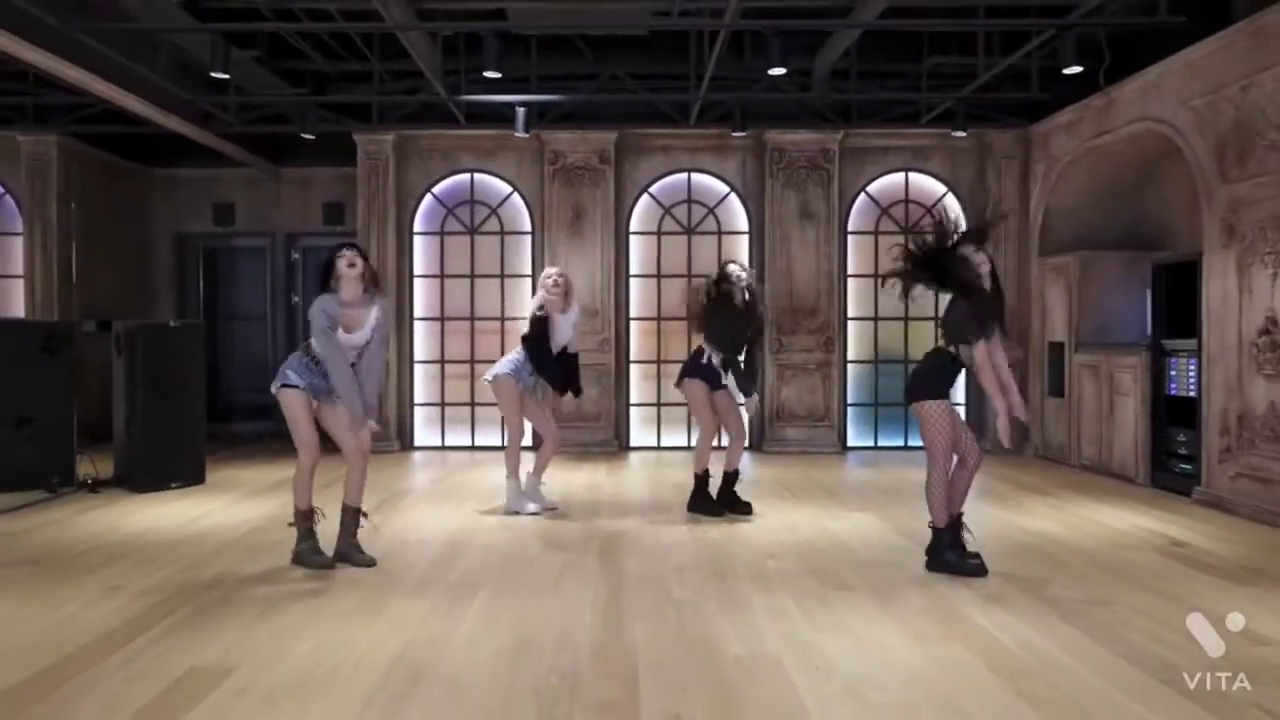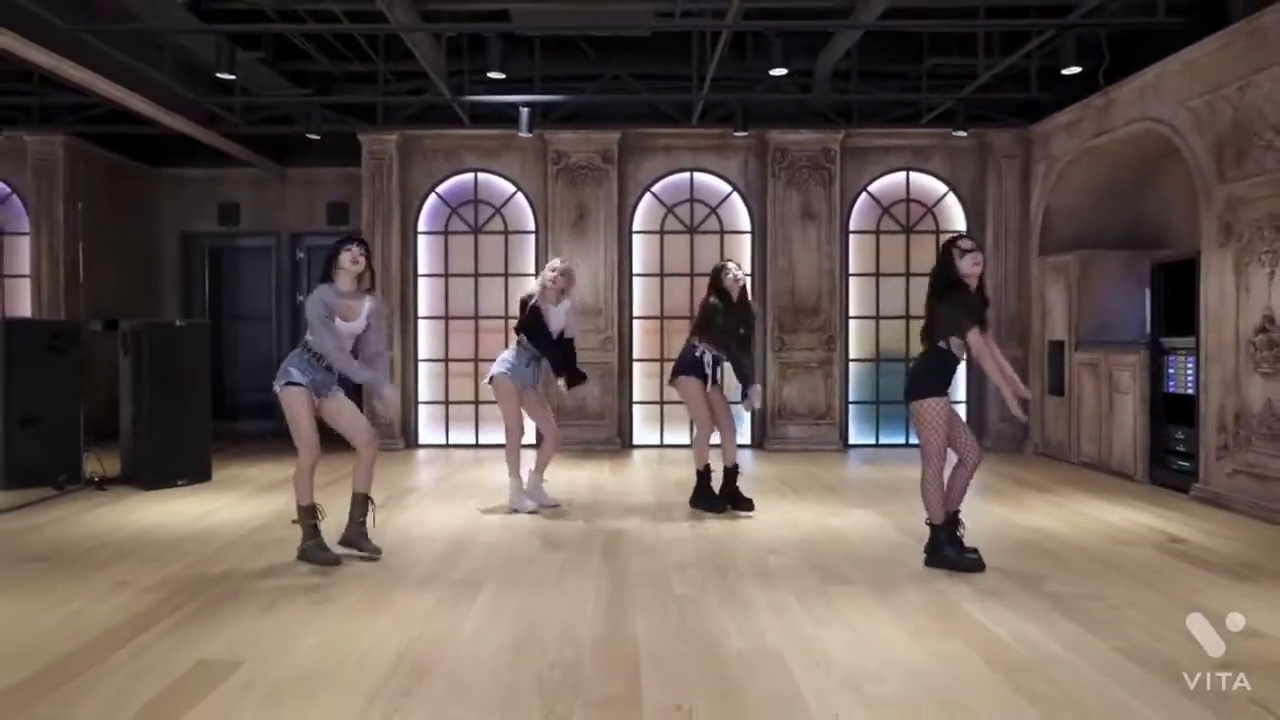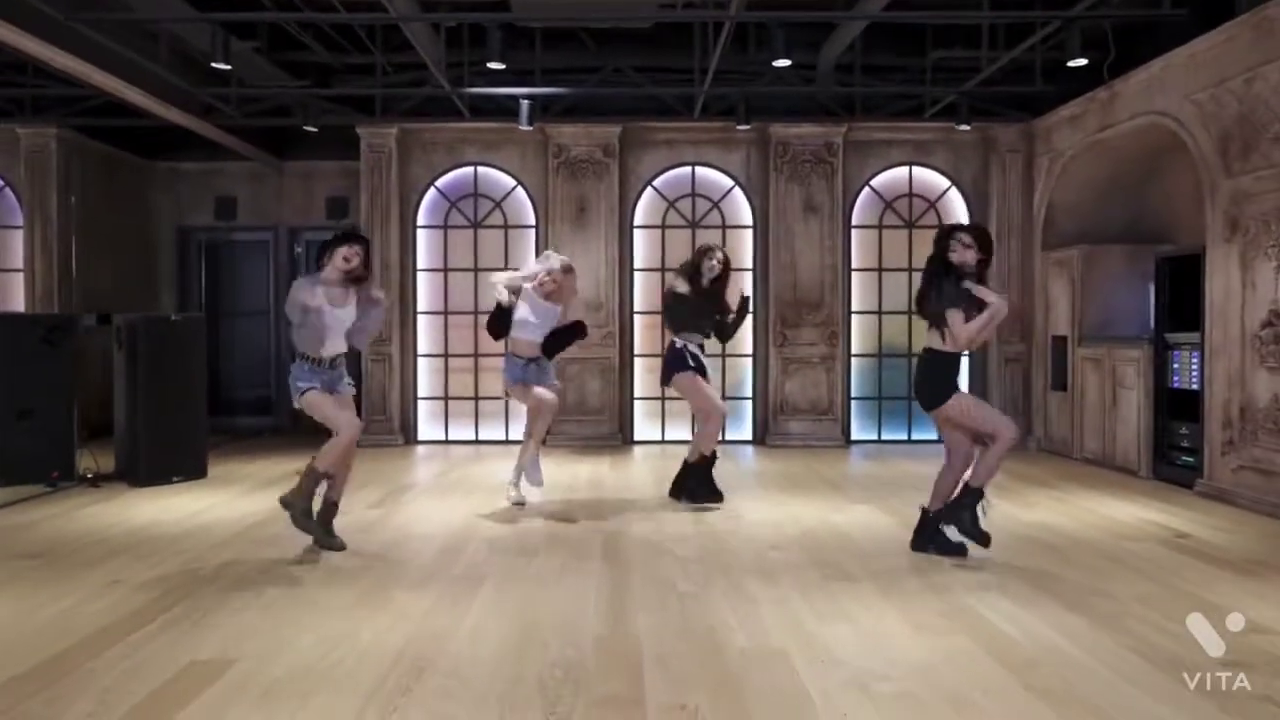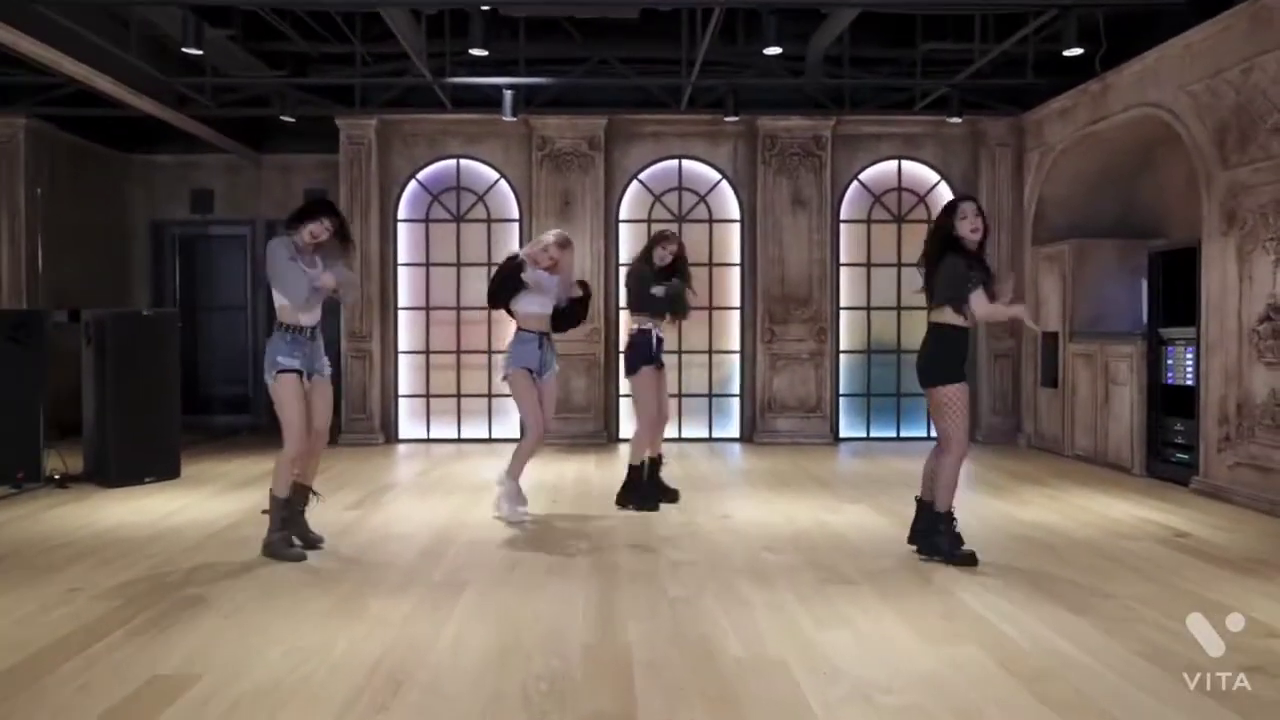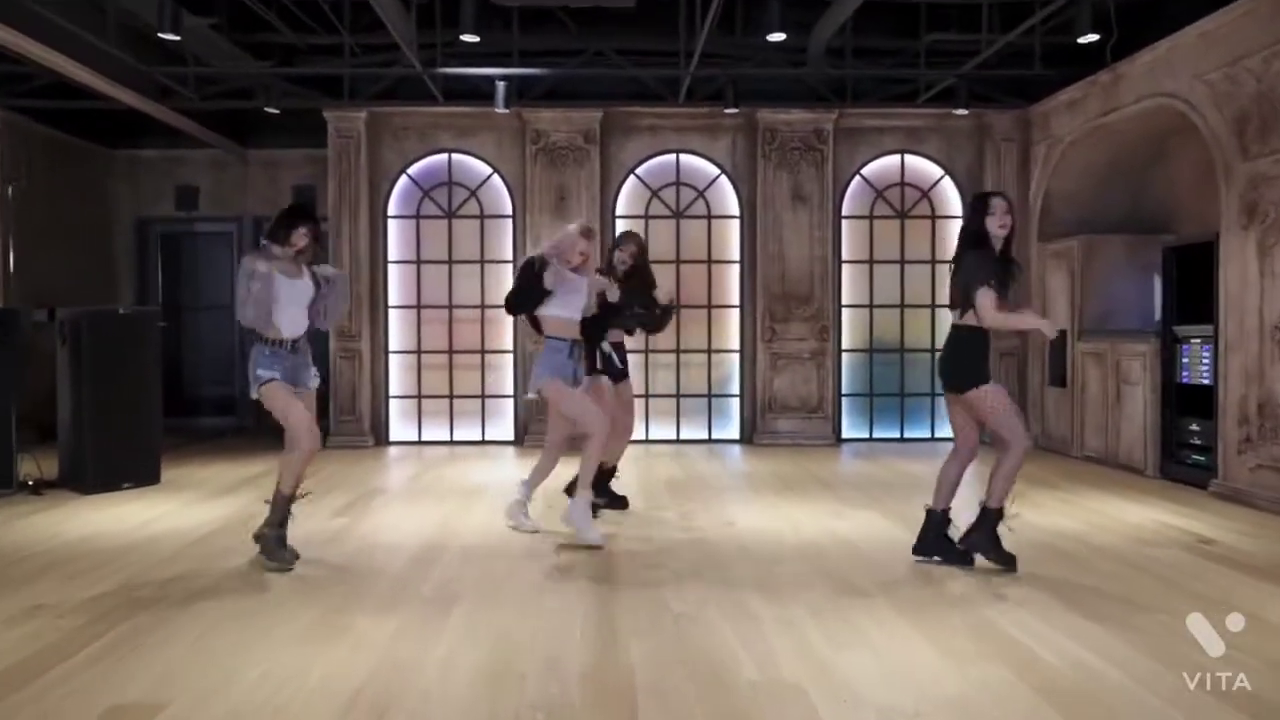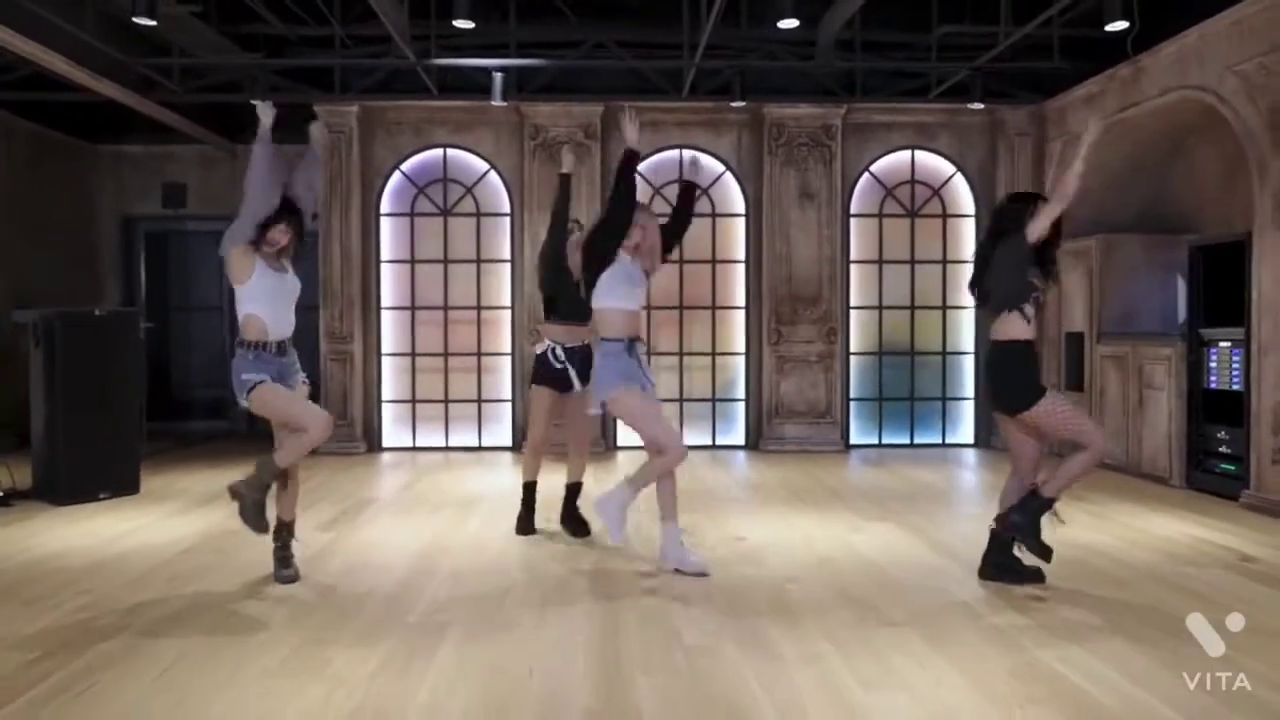
dt=0.3s
person 1, frame 1
left shoulder: (988, 300)
right shoulder: (967, 304)
left elbow: (997, 350)
right elbow: (980, 360)
left wrist: (1014, 394)
right wrist: (1001, 410)
left hip: (936, 386)
right hip: (928, 387)
left knee: (971, 454)
right knee: (942, 460)
person 1, frame 2
left shoulder: (972, 300)
right shoulder: (958, 299)
left elbow: (990, 346)
right elbow: (981, 352)
left wrist: (1016, 382)
right wrist: (1007, 393)
left hip: (933, 385)
right hip: (928, 383)
left knee: (971, 453)
right knee: (935, 460)
person 1, frame 3
left shoulder: (970, 288)
right shoulder: (950, 285)
left elbow: (973, 341)
right elbow: (960, 337)
left wrist: (995, 310)
right wrist: (995, 310)
left hip: (939, 380)
right hip: (937, 380)
left knee: (961, 454)
right knee: (1006, 432)
right ankle: (965, 503)
person 1, frame 4
left shoulder: (967, 262)
right shoulder: (958, 262)
left elbow: (971, 312)
right elbow: (984, 313)
left wrist: (1002, 303)
right wrist: (1018, 311)
left hip: (940, 358)
right hip: (943, 359)
left knee: (947, 443)
right knee: (957, 446)
left ankle: (925, 524)
right ankle: (940, 532)
person 1, frame 5
left shoulder: (987, 259)
right shoulder: (981, 259)
right elbow: (991, 315)
left wrist: (1027, 318)
right wrist: (1036, 322)
left hip: (959, 358)
right hip: (968, 359)
left knee: (965, 447)
right knee: (1017, 441)
left ankle: (932, 534)
right ankle: (984, 528)
person 1, frame 6
left shoulder: (1008, 259)
right shoulder: (1013, 248)
right elbow: (1059, 202)
right wrist: (1083, 149)
left hip: (1003, 366)
right hip: (1014, 368)
left knee: (1028, 461)
right knee: (1094, 442)
left ankle: (998, 555)
right ankle: (1028, 513)
person 2, frame 1
left shoulder: (379, 310)
right shoulder: (324, 308)
left elbow: (372, 366)
right elbow: (337, 366)
left wrist: (369, 416)
right wrist: (358, 419)
left hip: (331, 386)
right hip: (298, 376)
left knee: (358, 452)
right knee: (310, 454)
person 2, frame 2
left shoulder: (372, 304)
right shoulder: (320, 297)
left elbow: (375, 351)
right elbow: (333, 351)
left wrist: (384, 388)
right wrist: (375, 382)
left hip: (329, 380)
right hip: (299, 372)
left knee: (368, 439)
right knee: (310, 452)
person 2, frame 3
left shoulder: (355, 293)
right shoulder: (304, 287)
left elbow: (360, 340)
right elbow: (306, 343)
left wrist: (377, 308)
right wrist: (311, 309)
left hip: (338, 375)
right hip: (308, 376)
left knee: (346, 451)
right knee: (350, 429)
right ankle: (300, 493)
person 2, frame 4
left shoulder: (320, 257)
right shoulder: (280, 248)
left elbow: (344, 289)
right elbow: (300, 295)
left wrist: (342, 276)
left hip: (314, 347)
right hip: (286, 349)
left knee: (319, 438)
right knee: (296, 442)
left ankle: (295, 516)
right ankle: (276, 533)
person 2, frame 5
left shoulder: (308, 272)
right shoulder: (256, 266)
left elbow: (326, 319)
right elbow: (252, 318)
left wrist: (337, 281)
right wrist: (262, 278)
left hip: (301, 360)
right hip: (269, 362)
left knee: (304, 446)
right knee: (307, 441)
left ankle: (276, 530)
right ankle: (270, 527)
person 2, frame 6
left shoulder: (283, 261)
right shoulder: (242, 256)
left elbow: (304, 198)
right elbow: (257, 196)
left wrist: (315, 146)
right wrist: (265, 130)
left hip: (288, 365)
right hip: (254, 368)
left knee: (296, 453)
right knee: (320, 425)
left ankle: (283, 551)
right ankle: (255, 483)
person 3, frame 1
left shoulder: (571, 315)
right shoulder: (543, 314)
left elbow: (569, 355)
right elbow: (540, 354)
left wrist: (574, 388)
right wrist: (561, 387)
left hip: (527, 379)
right hip: (509, 370)
left knee: (552, 436)
right knee: (516, 432)
left ankle: (532, 489)
person 3, frame 2
left shoulder: (564, 308)
right shoulder: (531, 302)
left elbow: (565, 346)
right elbow: (539, 338)
left wrist: (572, 377)
right wrist: (562, 372)
left hip: (531, 372)
right hip: (510, 366)
left knee: (552, 434)
right knee: (515, 430)
left ankle: (534, 487)
person 3, frame 3
left shoulder: (558, 309)
right shoulder: (516, 292)
left elbow: (551, 348)
right elbow: (495, 331)
left wrist: (574, 330)
right wrist: (505, 305)
left hip: (541, 369)
right hip: (516, 369)
left knee: (534, 430)
right knee: (549, 403)
left ankle: (515, 481)
right ankle: (531, 456)
person 3, frame 4
left shoulder: (556, 281)
right shoulder: (516, 266)
left elbow: (569, 320)
right elbow: (495, 299)
left wrist: (580, 295)
right wrist: (519, 276)
left hip: (547, 352)
right hip: (522, 350)
left knee: (540, 431)
right knee: (535, 428)
left ankle: (511, 482)
right ankle: (506, 493)
person 3, frame 5
left shoulder: (582, 283)
right shoulder: (538, 270)
right elbow: (515, 305)
left wrist: (609, 299)
right wrist: (544, 285)
left hip: (573, 362)
right hip: (552, 362)
left knee: (555, 448)
right knee: (600, 431)
left ankle: (519, 503)
right ankle: (579, 513)
person 3, frame 6
left shoulder: (636, 266)
right shoulder: (604, 258)
left elbow: (672, 233)
right elbow: (621, 205)
left wrist: (688, 184)
right wrist: (631, 151)
left hip: (632, 362)
right hip: (612, 367)
left knee: (668, 449)
right knee: (673, 449)
left ankle: (671, 548)
right ankle: (617, 500)
person 4, frame 1
left shoulder: (755, 311)
right shoulder: (717, 308)
left elbow: (752, 354)
right elbow: (728, 353)
left wrist: (752, 388)
right wrist: (748, 391)
left hip: (720, 376)
right hip: (698, 370)
left knee: (738, 432)
right knee: (709, 429)
left ankle: (727, 492)
right ankle: (700, 494)
person 4, frame 2
left shoulder: (746, 311)
right shoulder: (714, 306)
left elbow: (745, 352)
right elbow: (729, 348)
left wrist: (749, 388)
right wrist: (750, 383)
left hip: (711, 370)
right hip: (690, 366)
left knee: (728, 427)
right knee: (705, 425)
left ankle: (730, 489)
right ankle: (702, 490)
person 4, frame 3
left shoulder: (714, 296)
right shoulder: (681, 288)
left elbow: (724, 334)
right elbow: (675, 322)
left wrist: (742, 308)
left hip: (696, 359)
right hip: (679, 359)
left knee: (710, 419)
right knee: (717, 412)
left ankle: (688, 481)
right ankle: (697, 475)
person 4, frame 4
left shoulder: (666, 278)
right shoulder: (639, 272)
left elbow: (678, 311)
right elbow: (652, 304)
left wrist: (677, 291)
right wrist: (674, 290)
left hip: (653, 347)
right hip: (642, 346)
left knee: (659, 417)
right knee: (648, 420)
left ankle: (651, 480)
right ankle: (632, 488)
person 4, frame 5
left shoulder: (638, 287)
left elbow: (651, 326)
right elbow: (583, 320)
left wrist: (666, 311)
left hip: (618, 356)
right hip: (596, 356)
left knee: (625, 427)
right knee: (614, 423)
left ankle: (599, 485)
right ankle: (582, 484)
person 4, frame 6
right shoulder: (552, 271)
right elbow: (556, 227)
right wrist: (565, 175)
left hip: (581, 359)
right hip: (551, 357)
left knee: (581, 438)
right knee: (537, 440)
left ankle: (570, 507)
right ankle: (527, 507)
